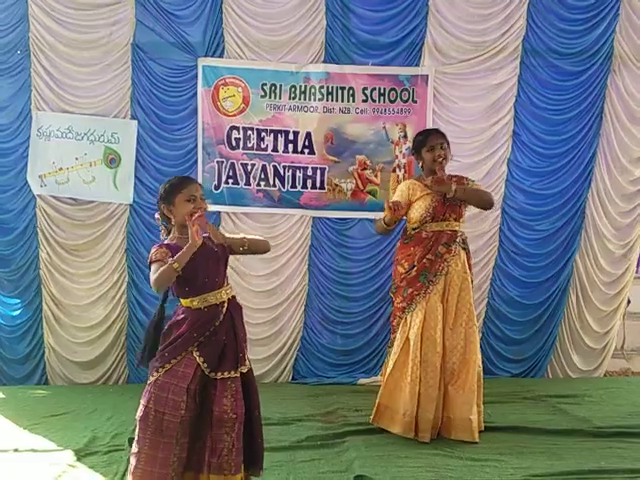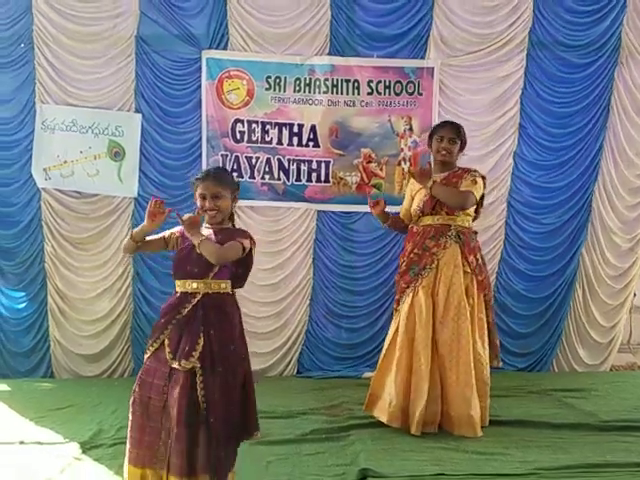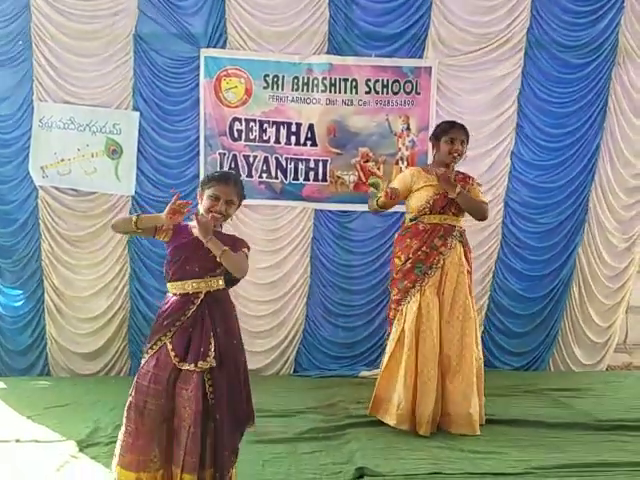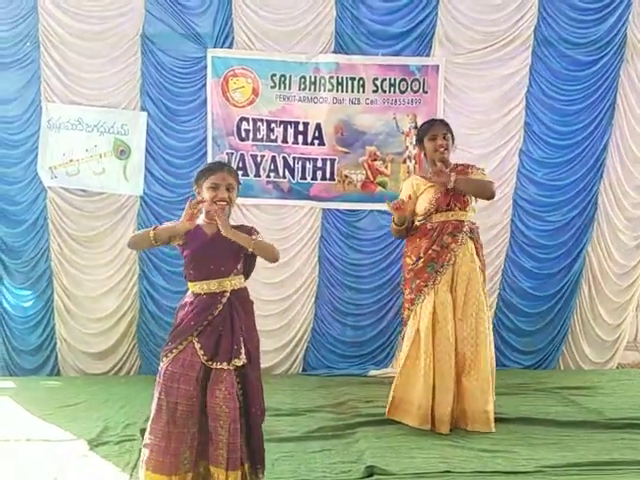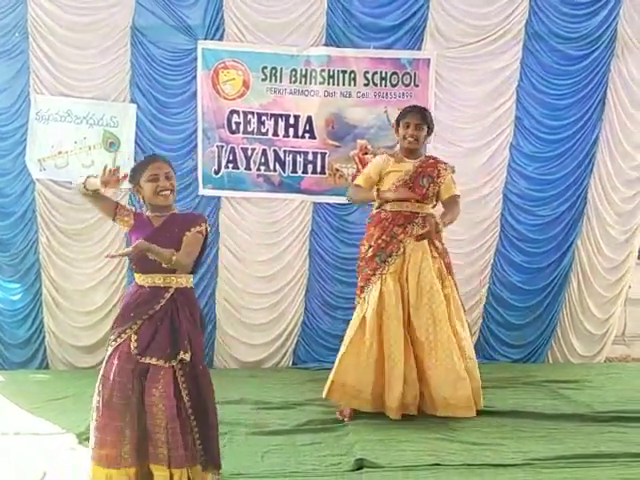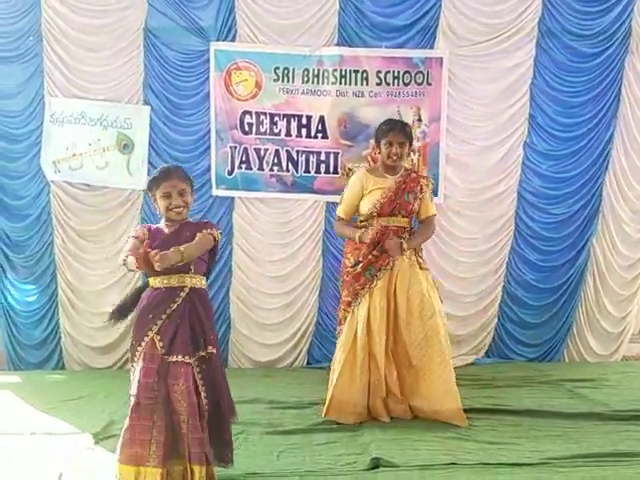
dt=0.7s
person 1, frame 1
left shoulder: (461, 183)
right shoulder: (408, 187)
left elbow: (488, 201)
right elbow: (380, 228)
left wrist: (449, 188)
right wrist: (389, 219)
left hip: (454, 268)
right hip: (418, 268)
left knee: (455, 337)
right knee: (419, 335)
left ankle: (452, 414)
right ankle: (415, 414)
person 1, frame 2
left shoulder: (471, 177)
right shoulder: (416, 182)
left elbow: (463, 202)
right elbow: (404, 224)
left wrist: (431, 184)
right wrist: (383, 216)
left hip: (458, 262)
right hip: (420, 261)
left knee: (457, 330)
right knee: (417, 330)
left ankle: (457, 409)
right ankle: (418, 407)
person 1, frame 3
left shoulder: (467, 182)
right shoulder: (412, 175)
left elbow: (483, 213)
right elbow: (373, 205)
left wrist: (453, 189)
right wrist: (384, 200)
left hip: (452, 261)
right hip: (415, 259)
left knee: (453, 330)
right knee: (415, 327)
left ankle: (452, 407)
right ankle: (410, 406)
person 1, frame 4
left shoulder: (466, 172)
right shoulder: (414, 182)
left elbow: (490, 191)
right elbow: (399, 232)
left wrist: (449, 179)
right wrist: (399, 219)
left hip: (464, 259)
right hip: (427, 260)
left knee: (467, 329)
right knee: (429, 327)
left ankle: (463, 405)
right ankle: (424, 406)
person 1, frame 5
left shoulder: (439, 169)
right shoulder: (384, 162)
left elbow: (454, 207)
right elbow: (354, 193)
left wrist: (437, 223)
right wrist: (388, 192)
left hip: (422, 248)
right hip: (382, 247)
left knee: (432, 318)
right knee: (376, 314)
left ankle: (439, 394)
right ankle: (357, 394)
person 1, frame 6
left shoulder: (418, 182)
right shoulder: (362, 178)
left elbow: (428, 225)
right elbow: (340, 223)
left wrist: (404, 245)
right wrist: (360, 235)
left hip: (404, 262)
right hip: (366, 263)
left knee: (421, 328)
right knee: (366, 331)
left ankle: (423, 400)
right ankle: (359, 403)
person 2, frame 1
left shoulder: (217, 242)
right shoulder: (164, 251)
left elbow: (264, 247)
right elbow: (158, 284)
left wrist: (221, 238)
right wrist: (191, 246)
left hip: (225, 332)
right hip: (190, 333)
left knee: (222, 413)
right knee: (167, 409)
person 2, frame 2
left shoulder: (239, 238)
right shoulder: (182, 234)
left elbow: (218, 256)
right elbow: (129, 248)
left wrist: (196, 234)
right wrist: (149, 225)
left hip: (215, 325)
right hip: (178, 323)
left knee: (202, 405)
right knee: (154, 397)
person 2, frame 3
left shoulder: (233, 243)
right shoulder: (174, 230)
left elbow: (239, 270)
right elbow: (118, 226)
left wrist: (208, 238)
right wrist: (162, 220)
left hip: (213, 325)
right hip: (174, 322)
left knee: (204, 404)
right knee: (152, 398)
person 2, frame 4
left shoulder: (244, 232)
right shoulder: (185, 230)
left elbow: (274, 256)
right elbow: (133, 243)
left wrist: (230, 232)
right wrist: (179, 226)
left hip: (233, 323)
right hip: (195, 320)
left knee: (227, 404)
right knee: (179, 399)
person 2, frame 5
left shoulder: (193, 222)
right shoulder: (134, 220)
left elbow: (185, 262)
right elbow: (85, 188)
left wrist: (147, 249)
right wrist: (101, 183)
left hip: (176, 315)
right hip: (136, 313)
left knee: (172, 396)
right knee: (120, 392)
person 2, frame 6
left shoulder: (205, 230)
right shoulder: (146, 232)
left elbow: (193, 250)
right elbow: (130, 253)
left wrist: (166, 258)
right wrist: (137, 260)
left hip: (191, 317)
right hip: (153, 316)
left knee: (192, 393)
right knee: (150, 393)
